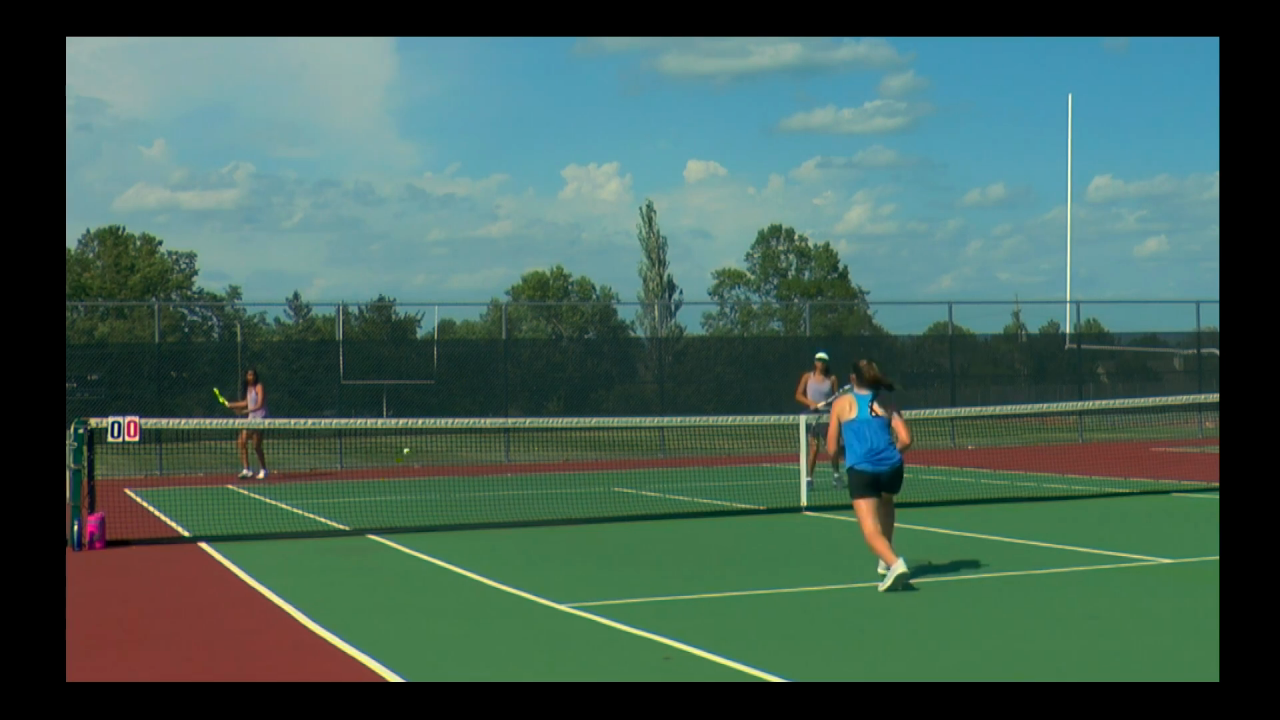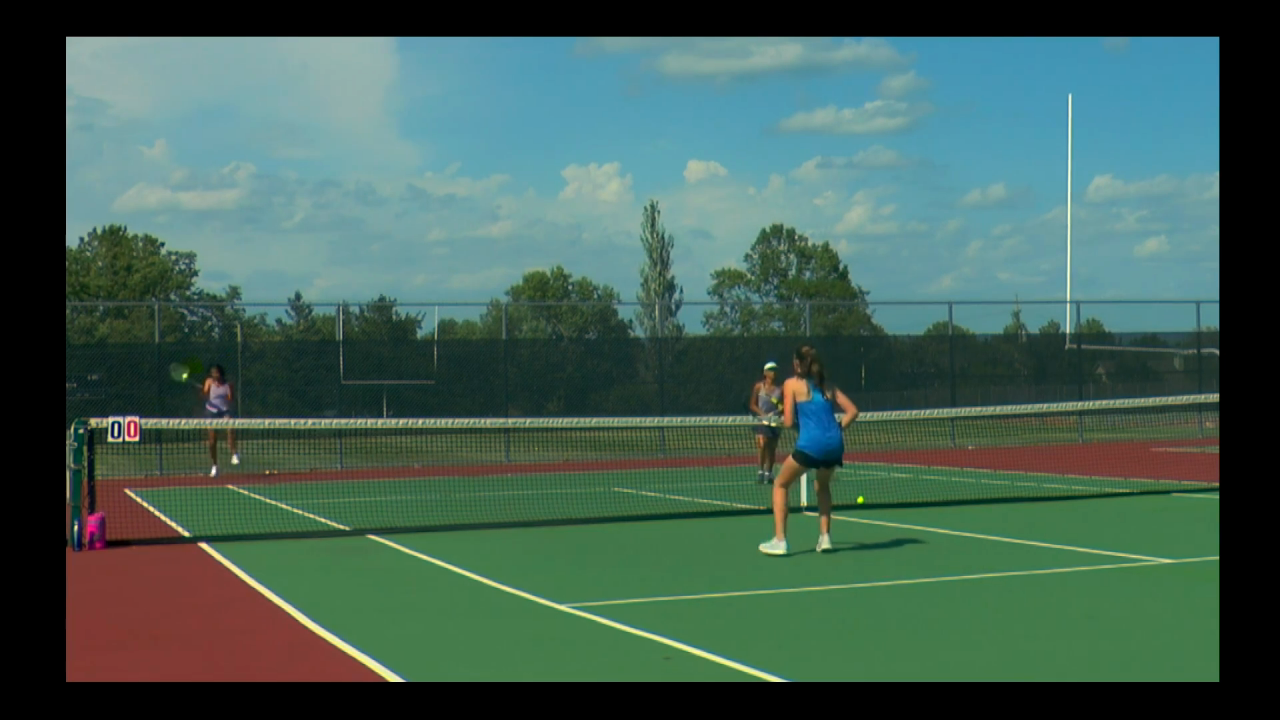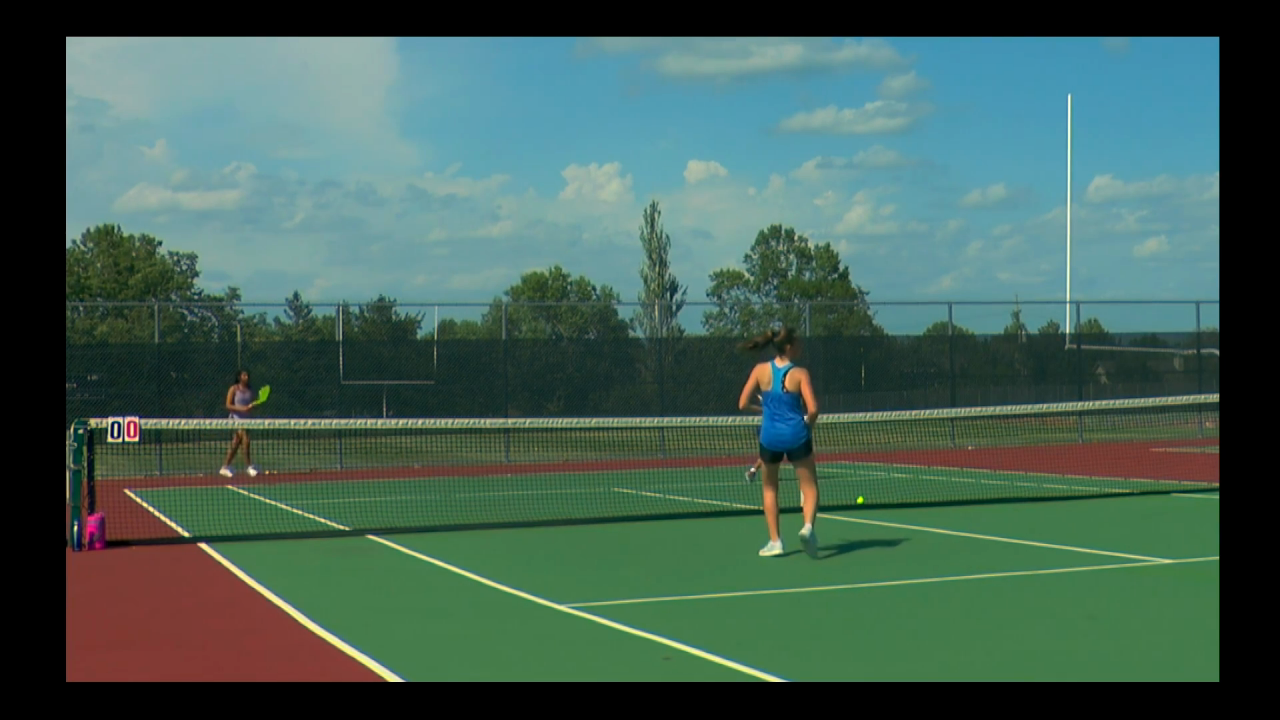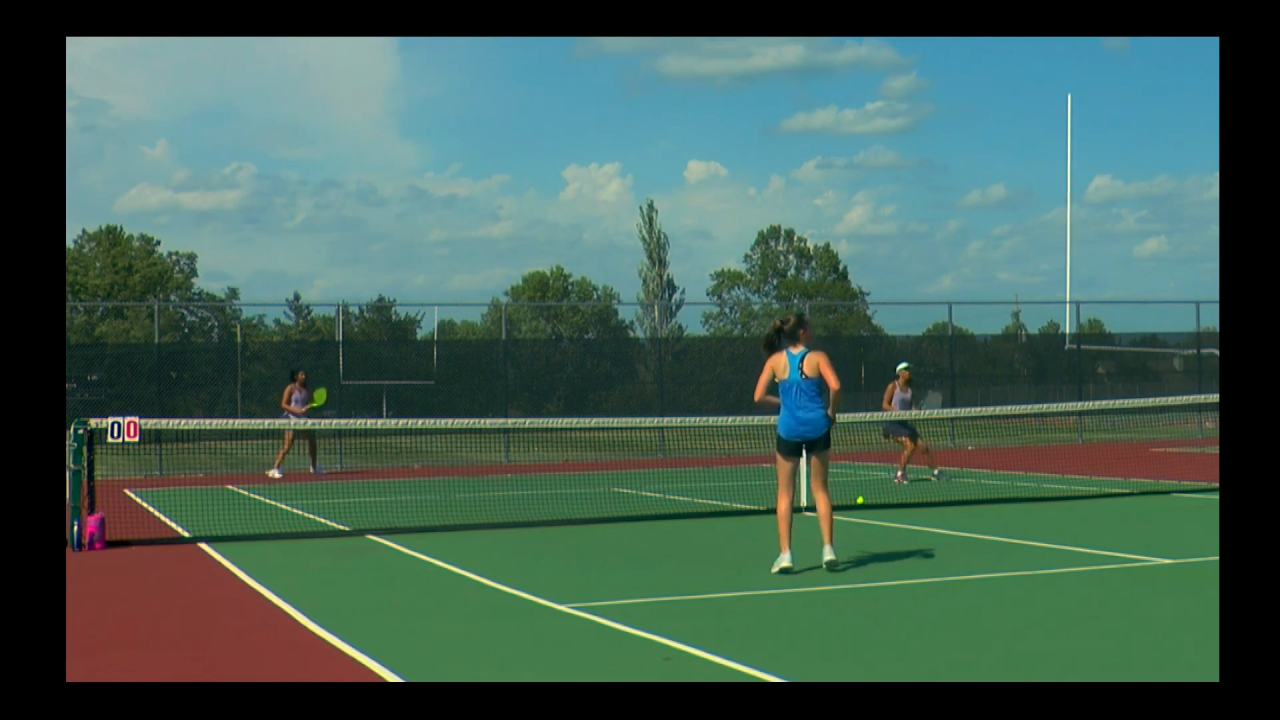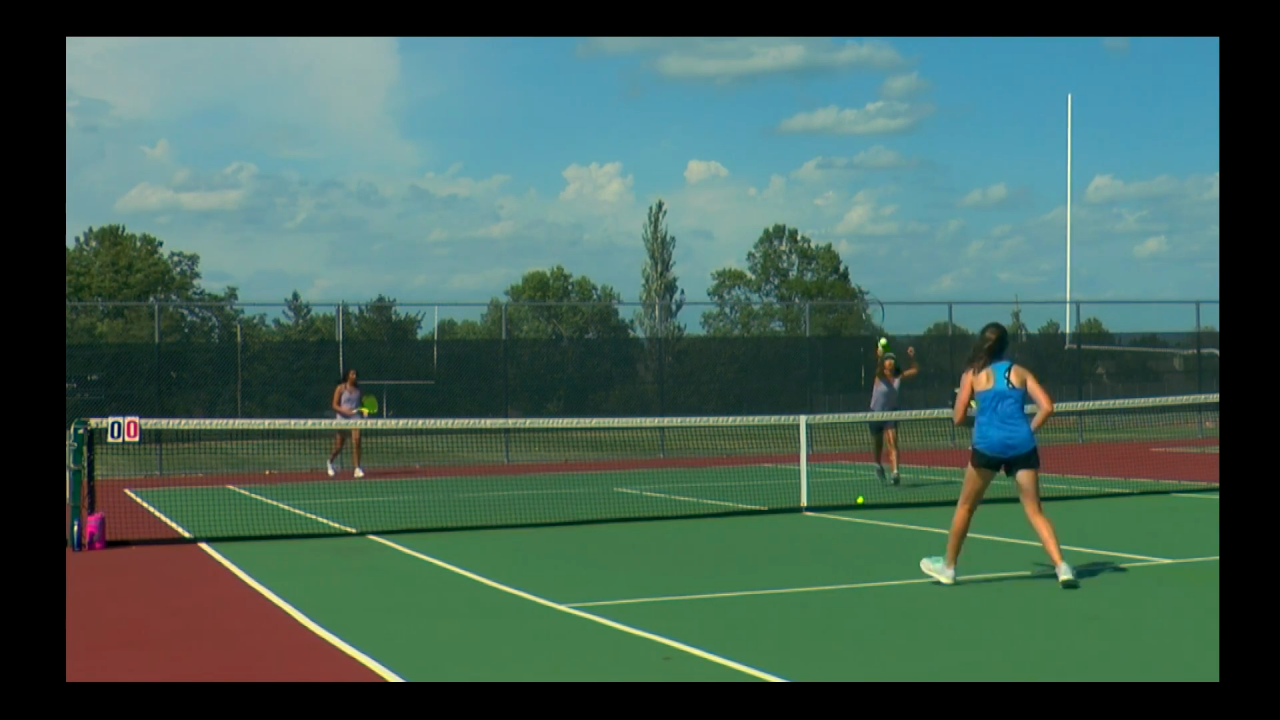
dt=1s
person 1, frame 1
left shoulder: (840, 404)
right shoulder: (887, 405)
left elbow: (832, 448)
right elbow: (905, 441)
left hip: (860, 470)
right hip: (891, 468)
left knee: (873, 533)
right knee: (886, 505)
left ankle: (895, 563)
right ankle: (887, 561)
person 1, frame 2
left shoulder: (792, 384)
right shoulder: (827, 384)
left elbow: (789, 422)
right elbow: (853, 411)
left hip: (810, 444)
right hip: (834, 444)
left knee: (780, 485)
right knee: (822, 486)
left ankle: (779, 541)
right ankle: (824, 537)
person 1, frame 3
left shoulder: (760, 370)
right shoulder: (800, 373)
left elbow: (743, 404)
right elbow: (813, 409)
right wrist: (808, 424)
left hip: (770, 436)
right hip: (797, 436)
left knee: (769, 488)
right knee: (810, 487)
left ankle: (775, 542)
right ankle: (808, 527)
person 1, frame 4
left shoulder: (775, 359)
right shoulder: (818, 357)
left elbow: (759, 397)
right elbow: (835, 387)
right wrist: (831, 412)
left hip: (789, 429)
right hip: (817, 427)
left knee: (785, 494)
right knee: (821, 491)
left ankle: (785, 554)
right ankle: (828, 548)
person 1, frame 5
left shoulder: (972, 374)
right shoulder: (1021, 372)
left elbow: (958, 419)
right elbow: (1047, 406)
right wrist: (1028, 431)
left hip: (988, 444)
right hip: (1022, 444)
left knee: (966, 505)
right knee: (1035, 512)
left ankle: (947, 566)
right ankle: (1062, 567)
